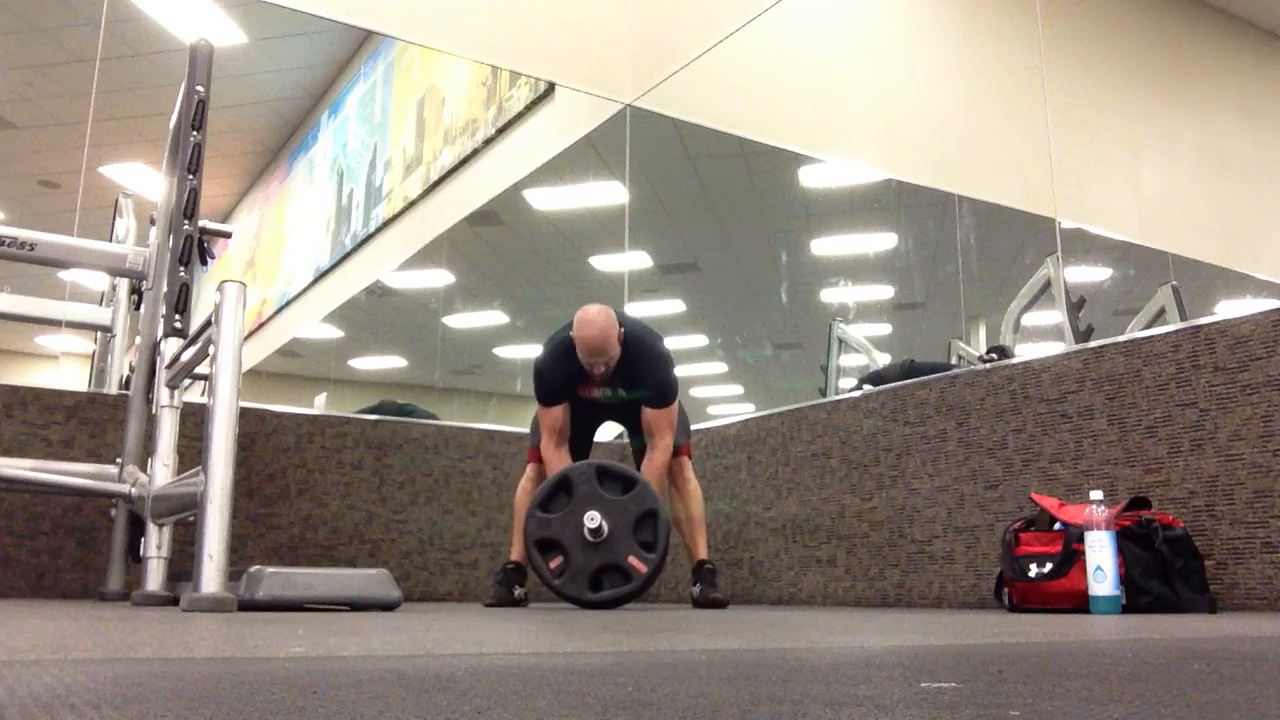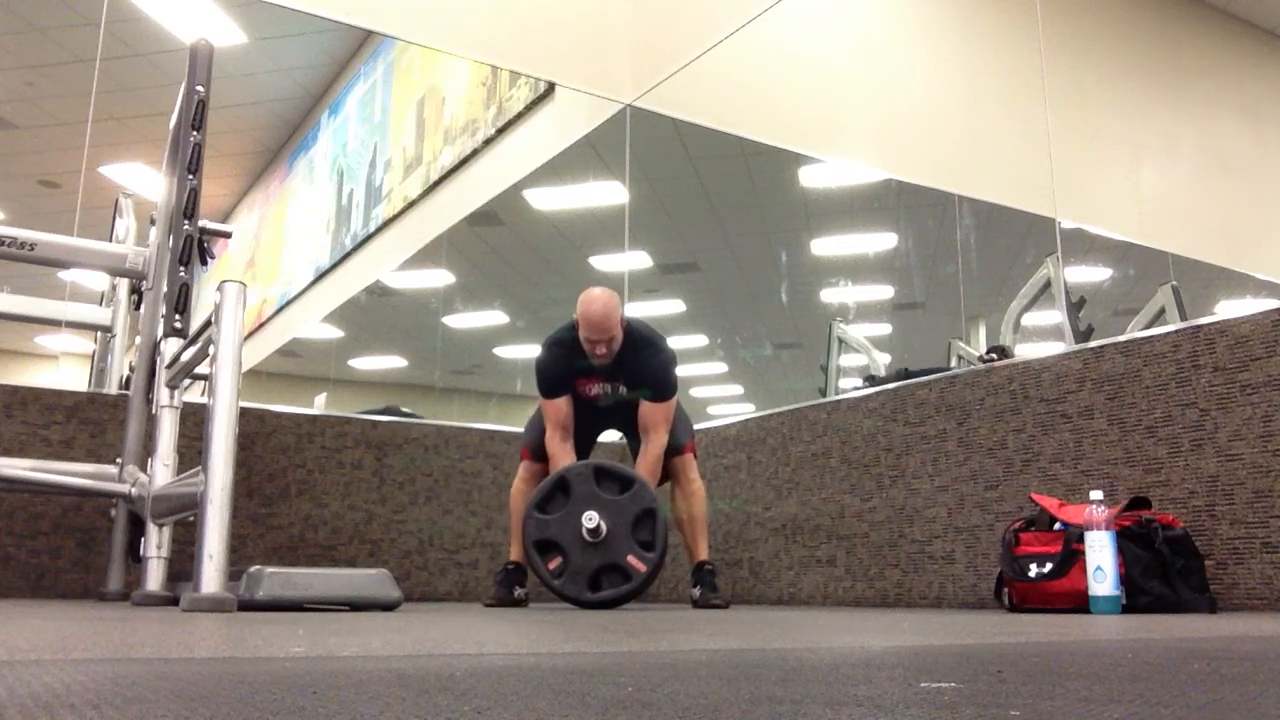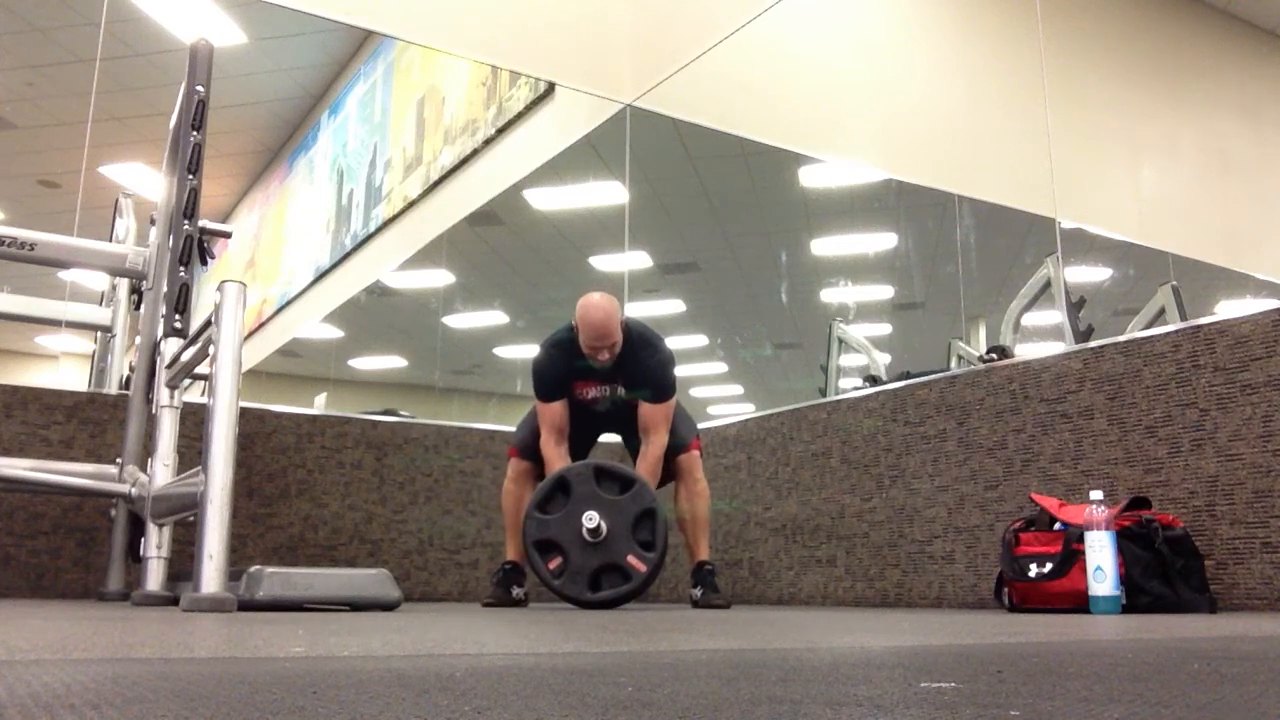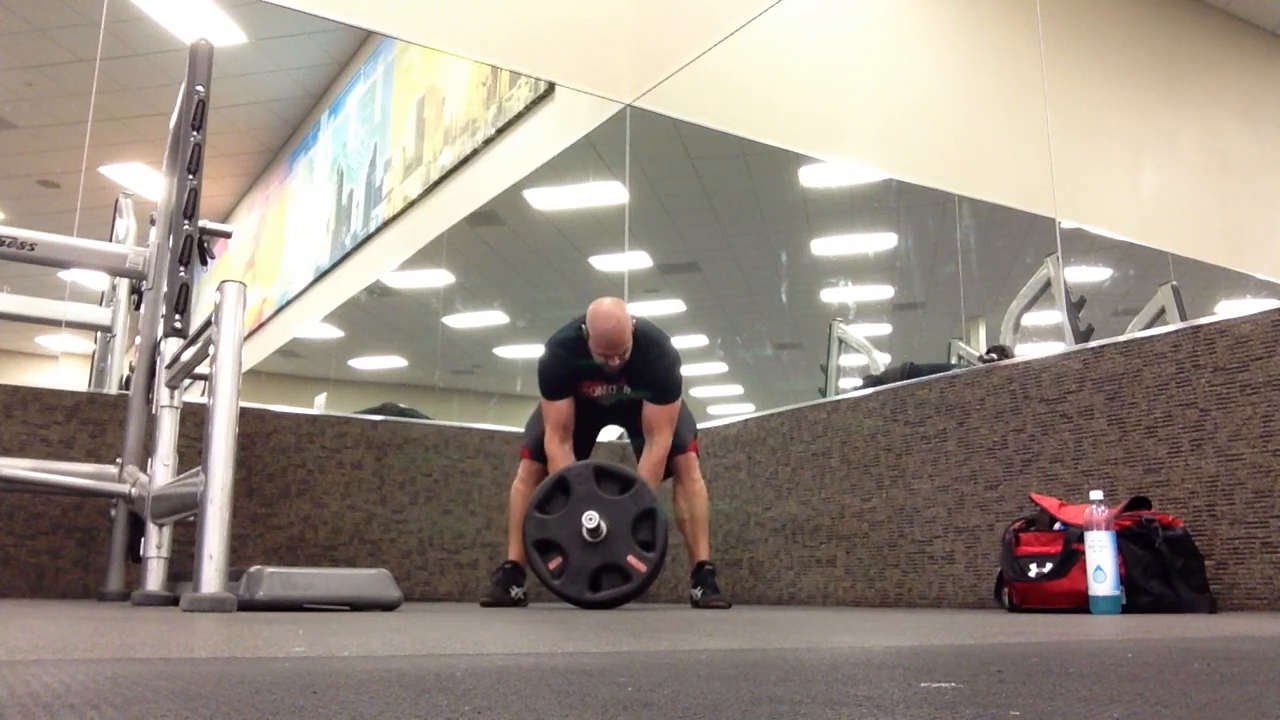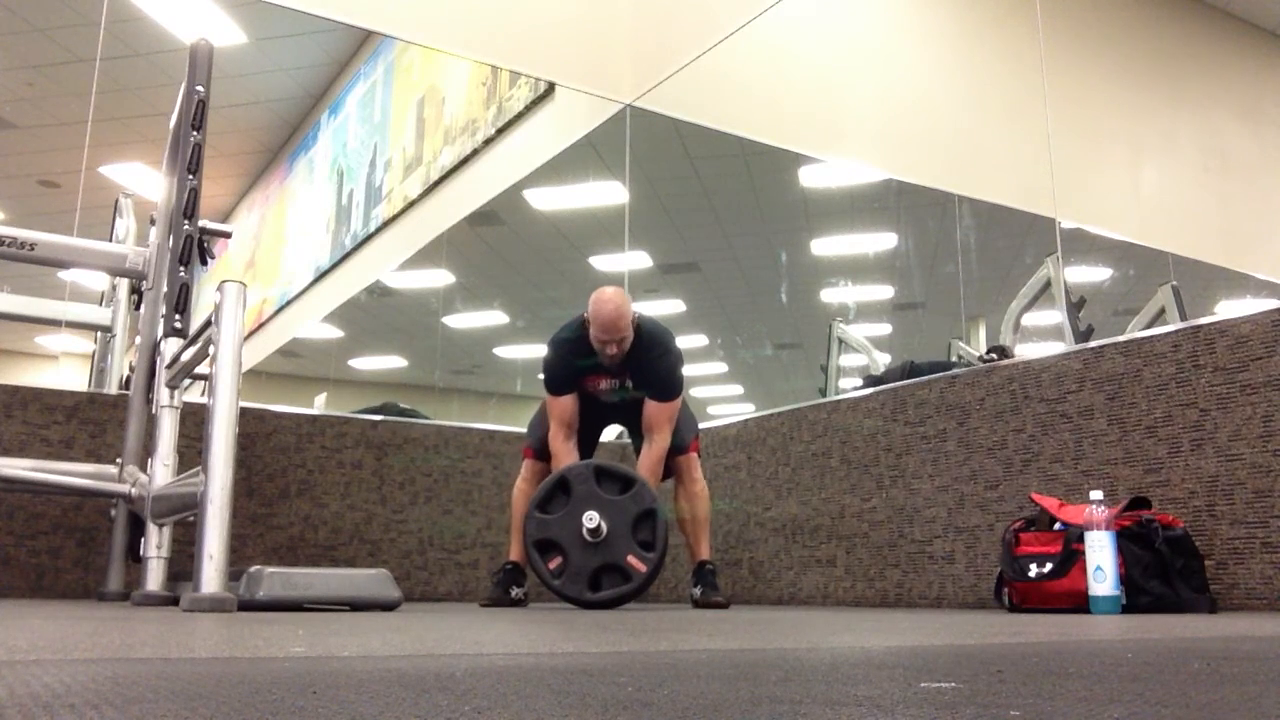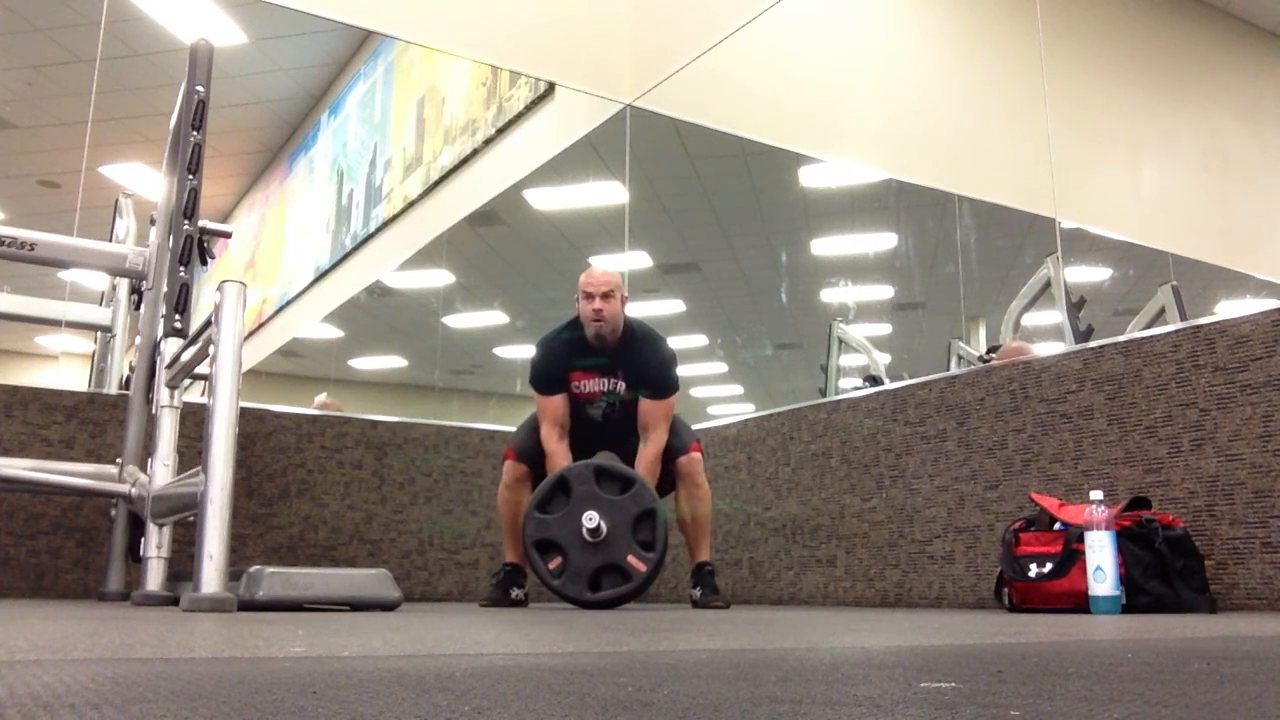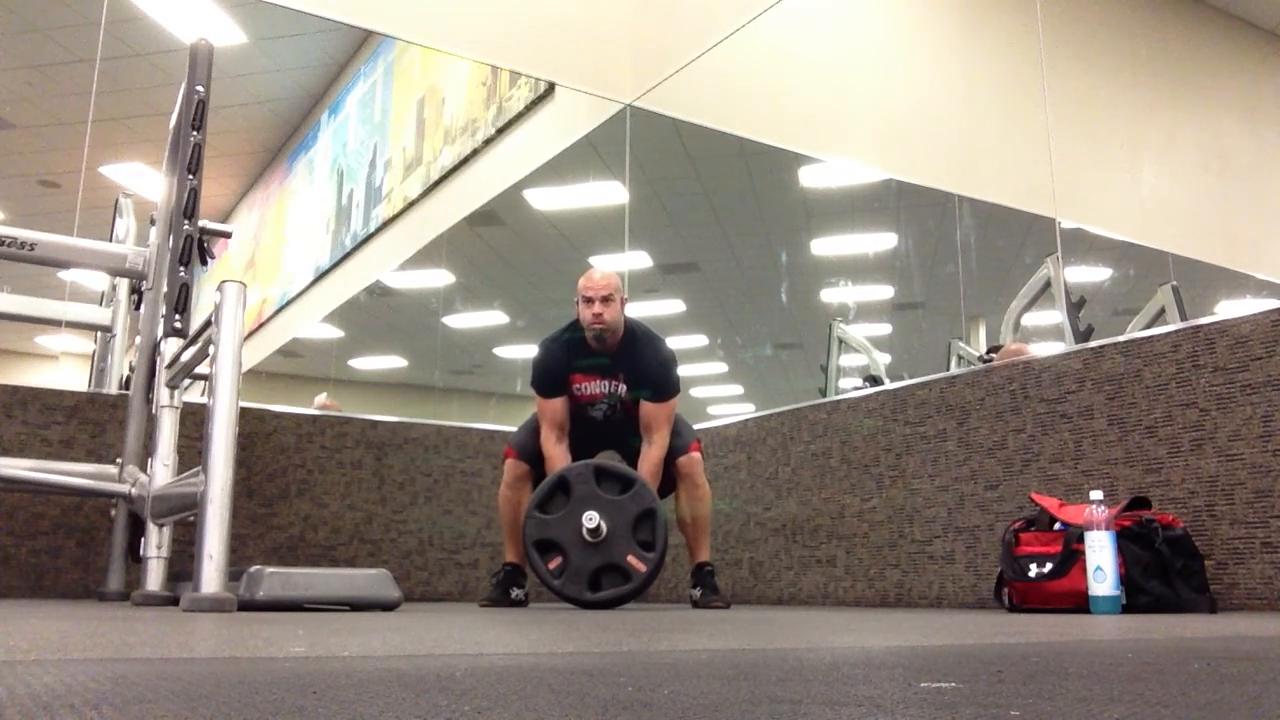
dt=0.5s
person 1, frame 1
left shoulder: (652, 356)
right shoulder: (551, 362)
left elbow: (660, 445)
right elbow: (554, 444)
left hip: (640, 396)
right hip: (578, 398)
left knee: (679, 463)
right knee: (537, 467)
left ankle: (703, 574)
right ankle: (513, 575)
person 1, frame 2
left shoulder: (654, 351)
right shoulder: (555, 353)
left elbow: (654, 439)
right elbow: (559, 437)
left hip: (641, 404)
right hip: (577, 405)
left knee: (683, 462)
right knee: (531, 464)
left ankle: (703, 576)
right ankle: (513, 575)
person 1, frame 3
left shoulder: (652, 353)
right shoulder: (552, 356)
left elbow: (654, 439)
right elbow: (554, 440)
left hip: (640, 409)
right hip: (575, 409)
left knee: (689, 461)
right knee: (520, 464)
left ankle: (703, 577)
right ankle: (512, 576)
person 1, frame 4
left shoulder: (659, 352)
right shoulder: (559, 353)
left elbow: (658, 440)
right elbow: (558, 438)
left hip: (644, 400)
right hip: (578, 401)
left knee: (686, 461)
right knee: (531, 465)
left ankle: (703, 578)
right ankle: (511, 575)
person 1, frame 5
left shoulder: (660, 348)
right shoulder: (563, 347)
left elbow: (656, 438)
right elbow: (563, 434)
left hip: (647, 401)
right hip: (582, 399)
left knee: (687, 461)
right knee: (533, 466)
left ankle: (704, 576)
right ankle: (512, 575)
person 1, frame 6
left shoulder: (653, 350)
right shoulder: (553, 349)
left elbow: (653, 437)
right elbow: (555, 433)
left hip: (635, 420)
right hip: (575, 420)
left knee: (690, 463)
right knee: (515, 467)
left ankle: (703, 577)
right ankle: (512, 577)
person 1, frame 7
left shoulder: (654, 353)
right shoulder: (554, 352)
left elbow: (654, 439)
right elbow: (554, 436)
left hip: (637, 422)
right hip: (576, 421)
left knee: (690, 463)
right knee: (516, 465)
left ankle: (703, 577)
right ankle: (512, 576)
